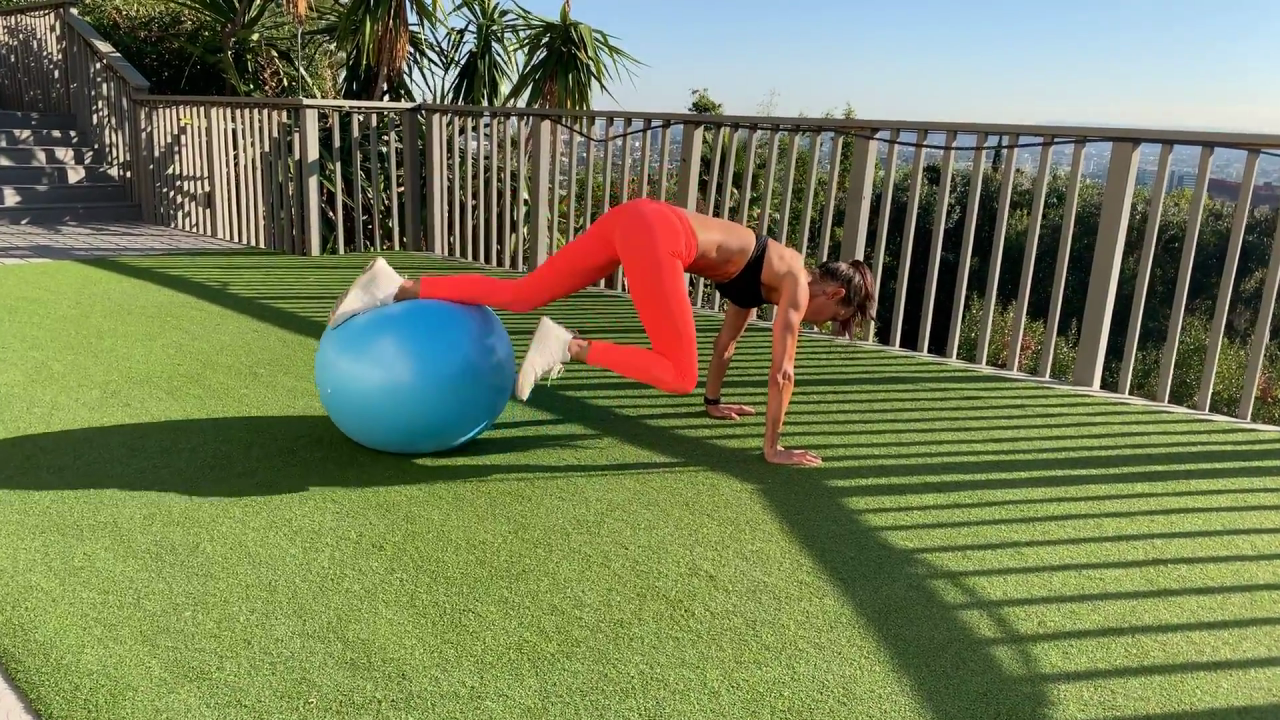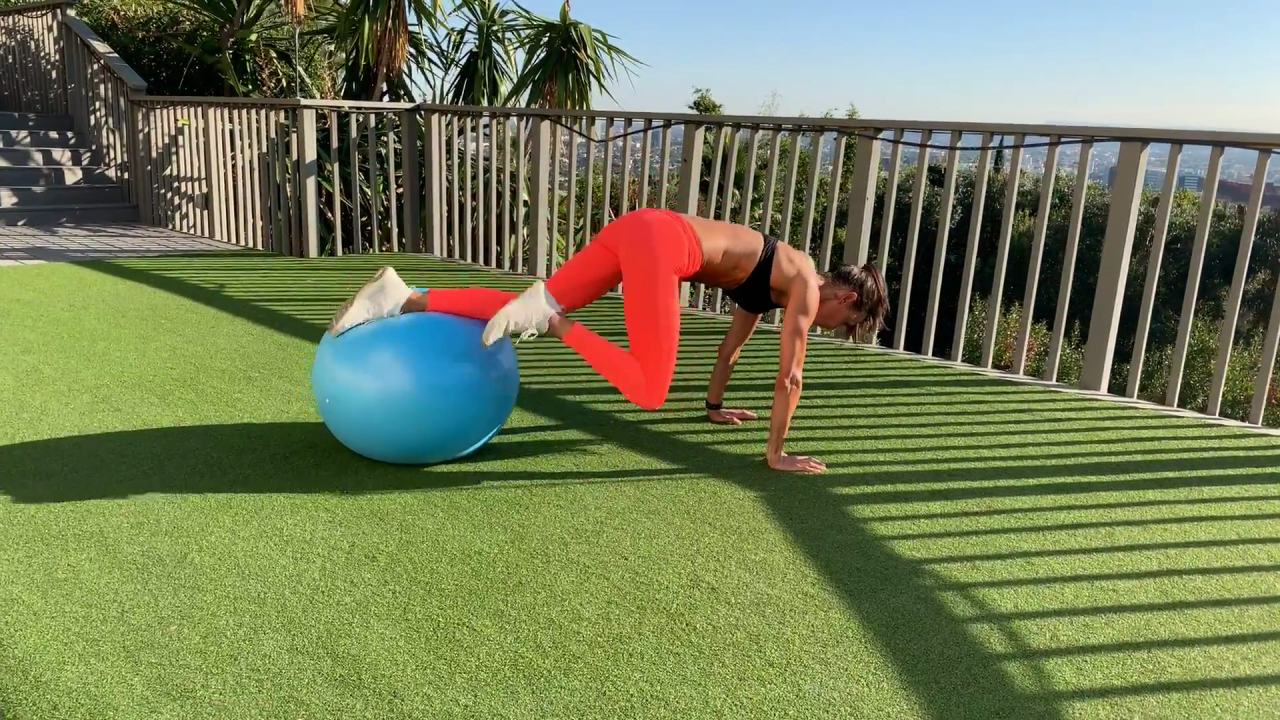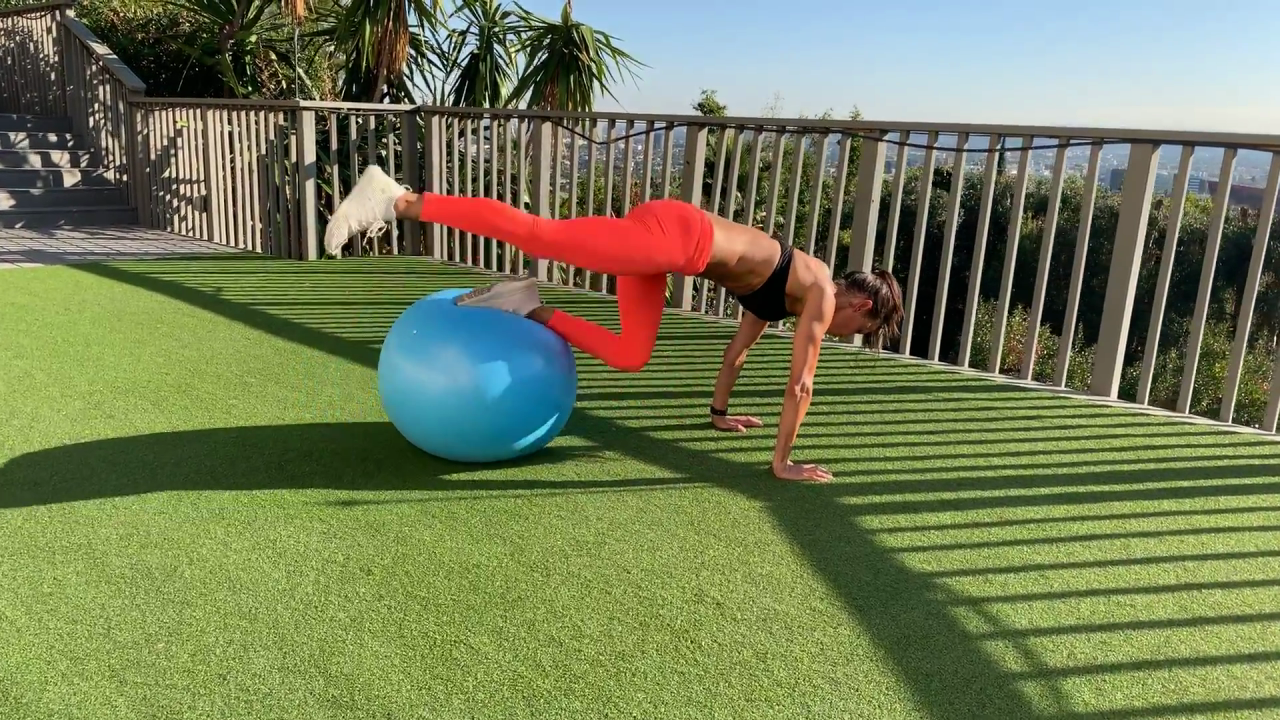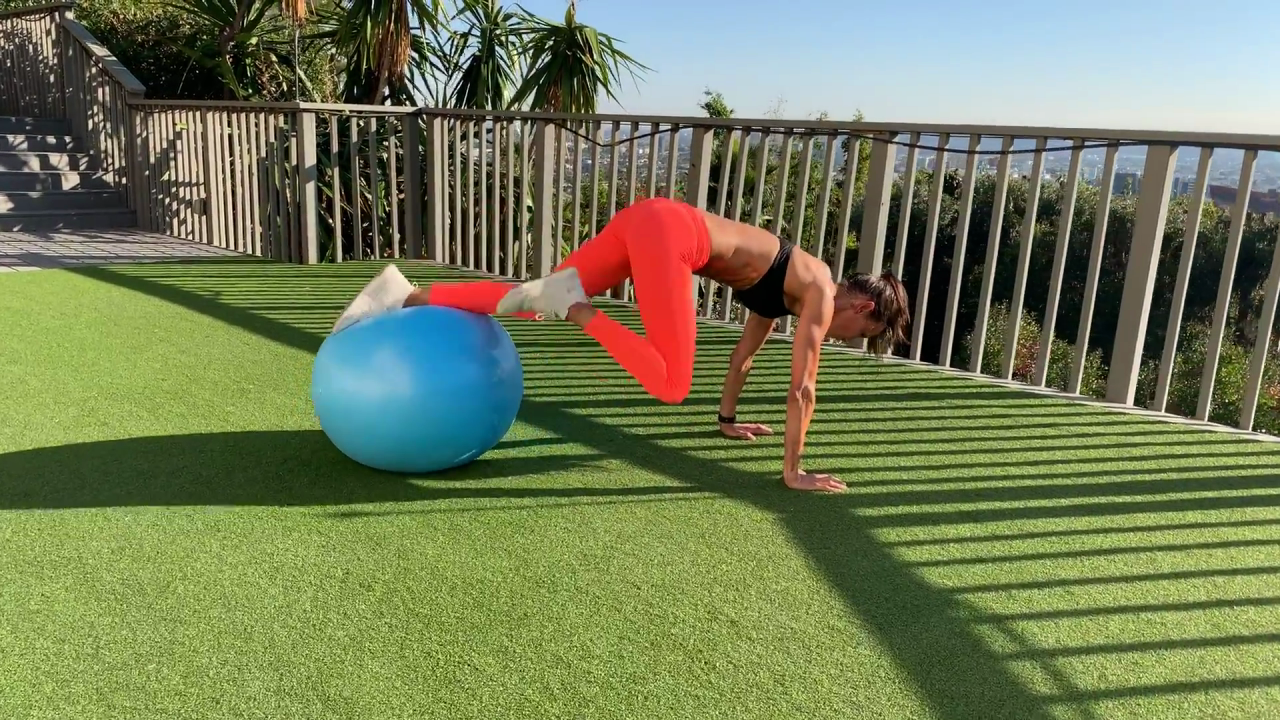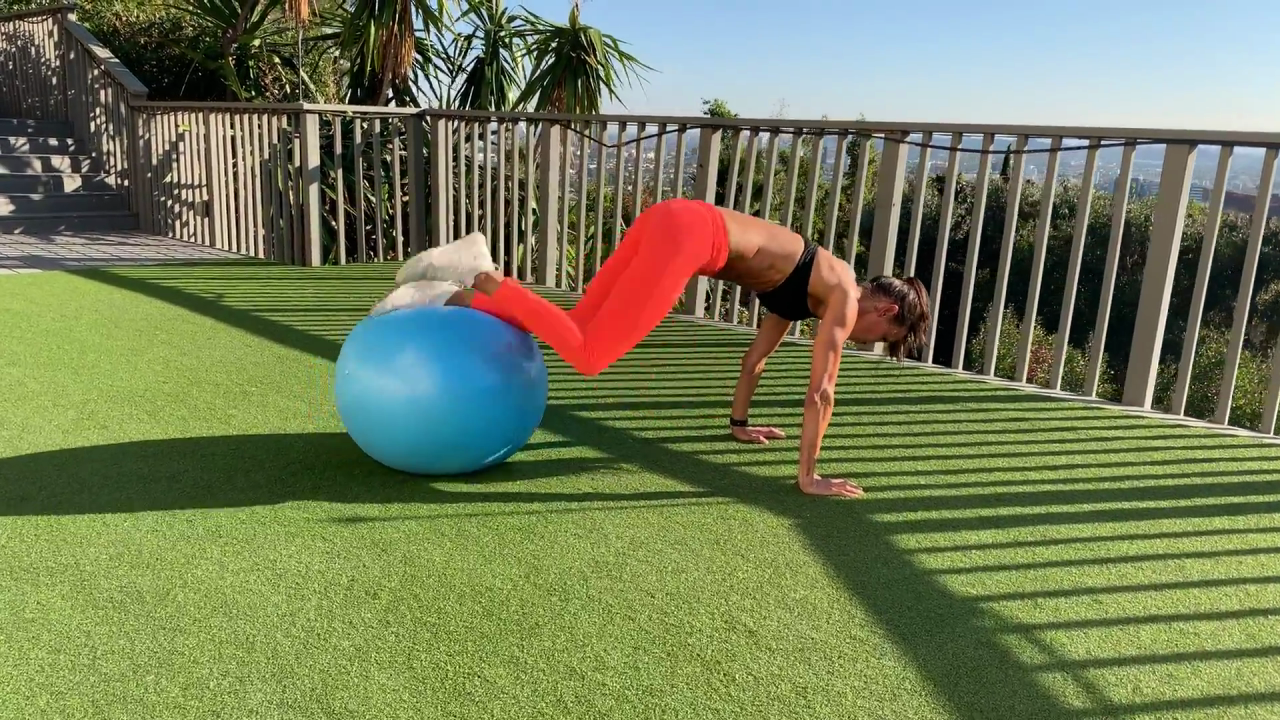
dt=0.5s
person 1, frame 1
left shoulder: (760, 280)
right shoulder: (796, 282)
left elbow: (726, 339)
right elbow: (782, 372)
left wrist: (714, 403)
right wrist: (773, 446)
left hip: (630, 219)
right hip: (653, 234)
left knee: (520, 293)
right knee: (679, 377)
left ankle: (393, 288)
right ankle: (572, 347)
person 1, frame 2
left shoulder: (771, 284)
right shoulder: (806, 286)
left elbow: (732, 343)
right elbow: (789, 376)
left wrist: (714, 407)
right wrist: (776, 452)
left hip: (635, 230)
right hip: (656, 243)
left knee: (520, 310)
right knee: (648, 394)
left ankle: (400, 298)
right ankle: (549, 317)
person 1, frame 3
left shoulder: (782, 294)
right shoulder: (822, 295)
left elbow: (737, 349)
right elbow: (800, 385)
left wrist: (719, 413)
right wrist: (782, 462)
left hip: (658, 223)
right hip: (668, 235)
left knee: (630, 356)
right knee: (533, 233)
left ankle: (529, 308)
right ankle: (394, 199)
person 1, frame 4
left shoulder: (788, 289)
right shoulder: (821, 294)
left elbow: (743, 352)
right elbow: (802, 389)
left wrist: (728, 420)
right wrist: (793, 470)
left hip: (647, 222)
right hip: (665, 231)
left knee: (534, 300)
right knee: (669, 386)
left ankle: (400, 295)
right ankle: (572, 302)
person 1, frame 5
left shoulder: (810, 290)
right shoulder: (844, 297)
left elbow: (757, 352)
right elbow: (820, 391)
left wrist: (739, 423)
right wrist: (807, 476)
left hip: (670, 220)
right hip: (684, 234)
left knee: (580, 324)
right knee: (586, 356)
left ankle: (454, 299)
right ankle: (479, 274)
